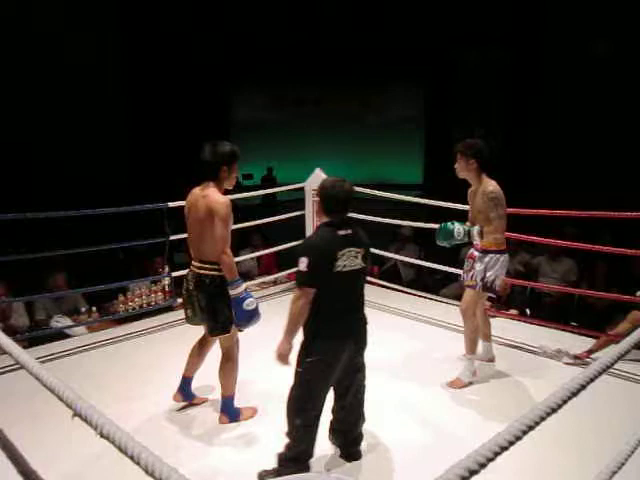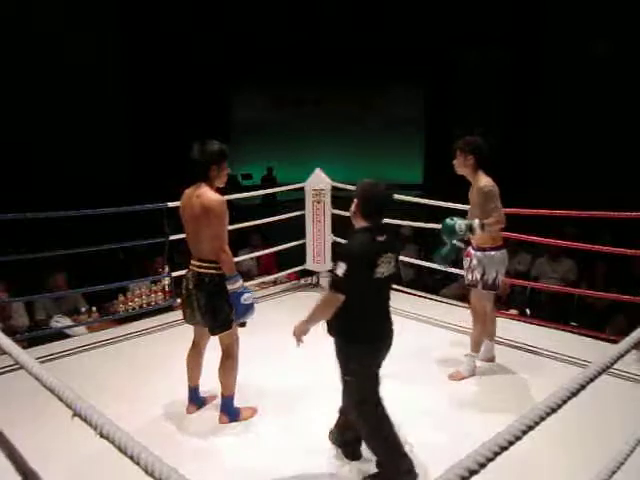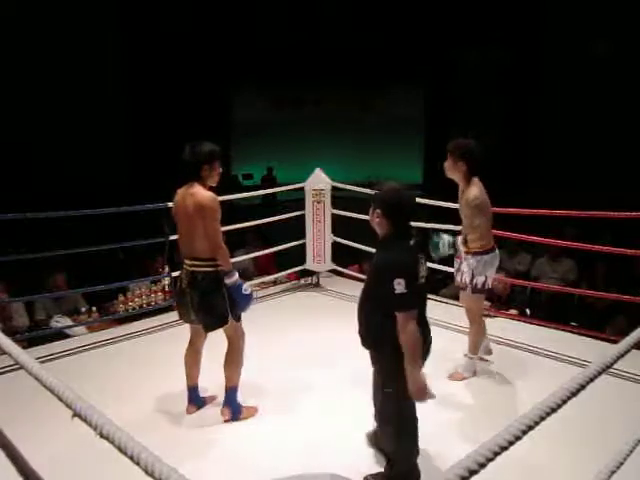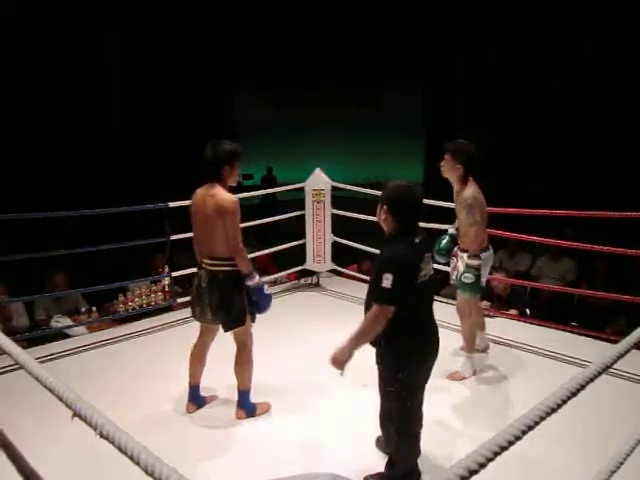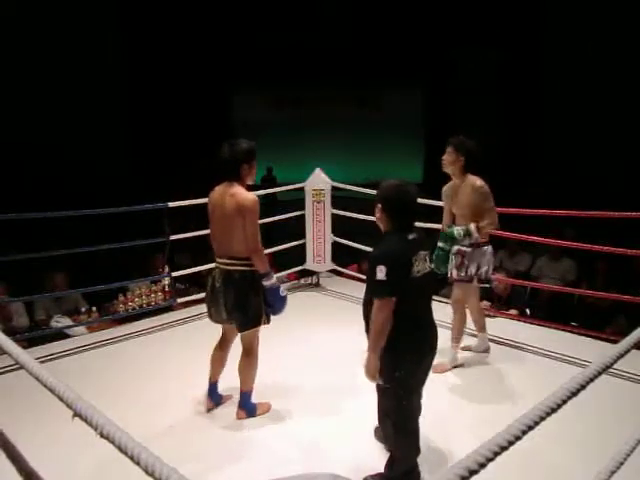
dt=0.5s
person 1, frame 1
left shoulder: (315, 244)
right shoulder: (359, 238)
left elbow: (304, 296)
left wrist: (287, 338)
left hip: (325, 338)
right hip: (355, 331)
left knee: (304, 401)
right knee: (350, 392)
right ankle: (349, 443)
person 1, frame 2
left shoulder: (354, 249)
right shoulder: (388, 243)
left elbow: (334, 299)
left wrist: (305, 325)
left hip: (357, 340)
right hip: (381, 333)
left knee: (365, 404)
right knee: (361, 392)
right ankle: (347, 437)
person 1, frame 3
left shoulder: (394, 259)
right shoulder: (404, 244)
left elbow: (407, 320)
left wrist: (414, 369)
left hip: (395, 350)
right hip: (392, 346)
left knee: (395, 408)
right knee: (387, 400)
right ankle: (386, 440)
person 1, frame 4
left shoulder: (394, 255)
right shoulder: (418, 243)
left elbow: (381, 313)
left wrist: (348, 348)
left hip: (401, 349)
right hip: (423, 341)
left knee: (398, 409)
right knee: (408, 404)
right ankle: (400, 444)
person 1, frame 5
left shoulder: (386, 250)
right shoulder: (418, 242)
left elbow: (384, 307)
left wrist: (373, 353)
left hip: (399, 345)
right hip: (424, 338)
left knee: (396, 406)
right knee: (406, 400)
right ankle: (392, 434)
person 2, frame 1
left shoulder: (193, 195)
right shoulder: (220, 202)
right elbow: (224, 252)
right wrist: (238, 290)
left hip: (195, 276)
right hip: (214, 280)
left knee: (209, 336)
right knee: (230, 346)
left ankle: (184, 390)
right ankle: (228, 410)
person 2, frame 2
left shoulder: (187, 196)
right shoulder: (214, 200)
right elbow: (222, 249)
right wrist: (236, 285)
left hip: (194, 275)
right hip: (214, 279)
left knee: (199, 341)
right knee: (230, 345)
left ankle: (194, 399)
right ankle: (228, 410)
person 2, frame 3
left shoulder: (180, 195)
right shoulder: (207, 199)
right elbow: (217, 246)
right wrist: (233, 278)
left hip: (189, 274)
right hip: (208, 277)
left knee: (197, 338)
right knee: (236, 337)
left ankle: (194, 399)
right ankle: (230, 405)
person 2, frame 4
left shoulder: (198, 196)
right shoulder: (228, 201)
left elbow: (197, 240)
right elbow: (236, 249)
right wrist: (253, 280)
left hip: (206, 275)
right hip: (227, 277)
left knee: (204, 338)
right knee: (244, 342)
left ankle: (194, 398)
right ankle: (244, 405)
person 2, frame 5
left shoulder: (215, 195)
right shoulder: (247, 200)
right elbow: (255, 248)
right wrist: (269, 279)
left hip: (220, 274)
right hip: (242, 277)
left knee: (226, 337)
right knee: (249, 344)
left ankle: (212, 395)
right ankle: (245, 406)
person 3, frame 1
left shoulder: (491, 191)
right shoulder: (472, 191)
left elbow: (499, 230)
left wrist: (466, 233)
right wrist: (455, 232)
left hip: (492, 256)
right hip: (479, 253)
left knee: (467, 309)
right knee: (477, 307)
left ankle: (468, 370)
right ankle: (486, 351)
person 3, frame 2
left shoulder: (484, 187)
right shoulder: (475, 187)
left elbow: (499, 221)
left wrist: (467, 227)
right wrist: (456, 240)
left hip: (489, 254)
right hip: (479, 251)
left knee: (477, 308)
right knee: (486, 305)
left ankle: (470, 363)
right ankle: (487, 351)
person 3, frame 3
left shoulder: (473, 196)
right shoulder: (468, 185)
left elbow: (478, 237)
left wrist: (453, 243)
left hip: (480, 257)
right hip: (473, 254)
left knee: (473, 309)
right knee: (468, 302)
left ankle: (470, 364)
right ankle: (483, 344)
person 3, frame 4
left shoulder: (468, 196)
right shoulder: (461, 186)
left elbow: (474, 236)
left wrist: (472, 268)
right wrist: (450, 235)
left hip: (476, 254)
right hip: (465, 250)
left knee: (464, 306)
right knee: (472, 300)
left ankle: (469, 364)
right ankle: (481, 341)
person 3, frame 5
left shoulder: (478, 187)
right shoulder: (447, 190)
left elbow: (492, 221)
left wrist: (465, 232)
right wrist: (442, 246)
left hip: (477, 250)
right hip: (460, 248)
left knee: (458, 301)
right knee: (471, 299)
left ankle: (452, 356)
right ankle: (482, 342)
